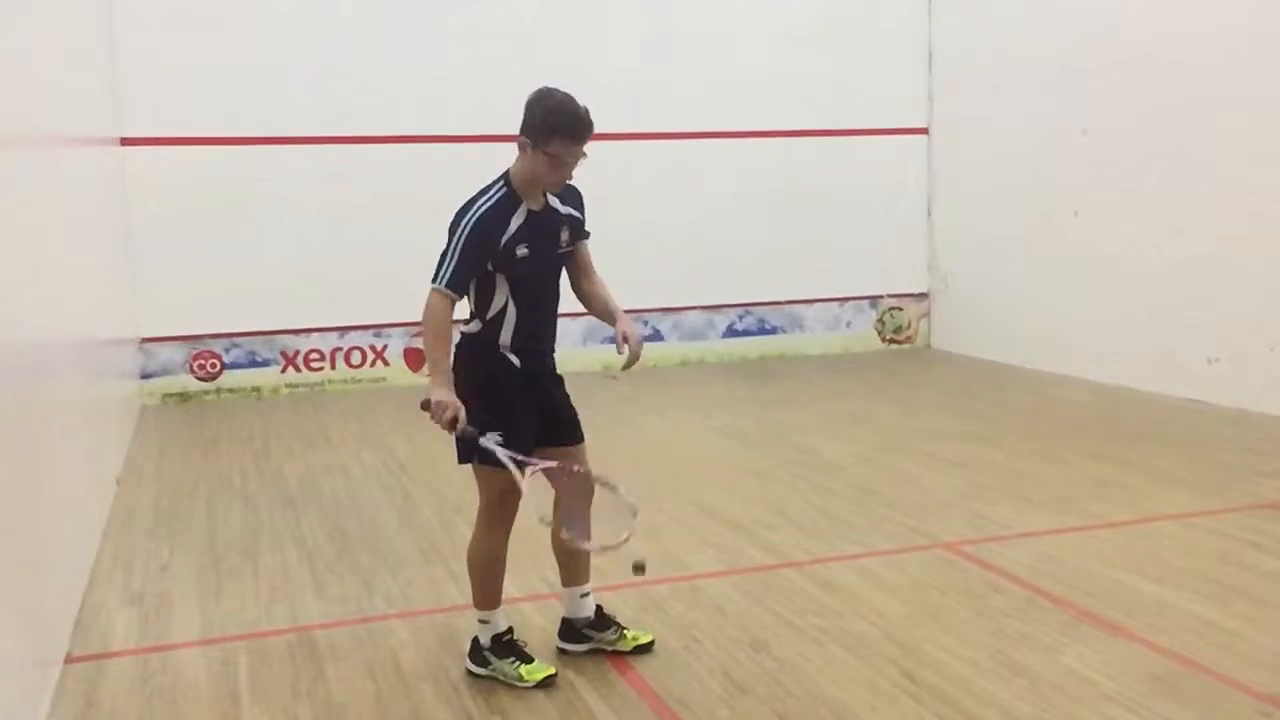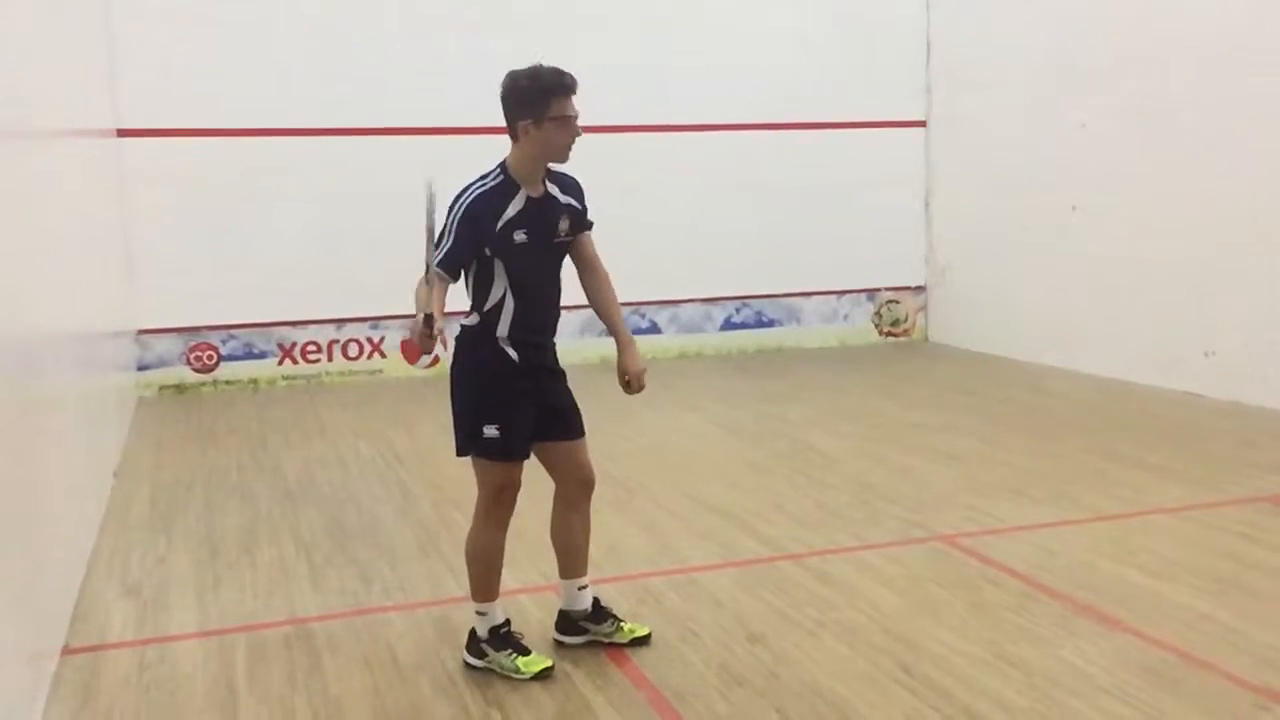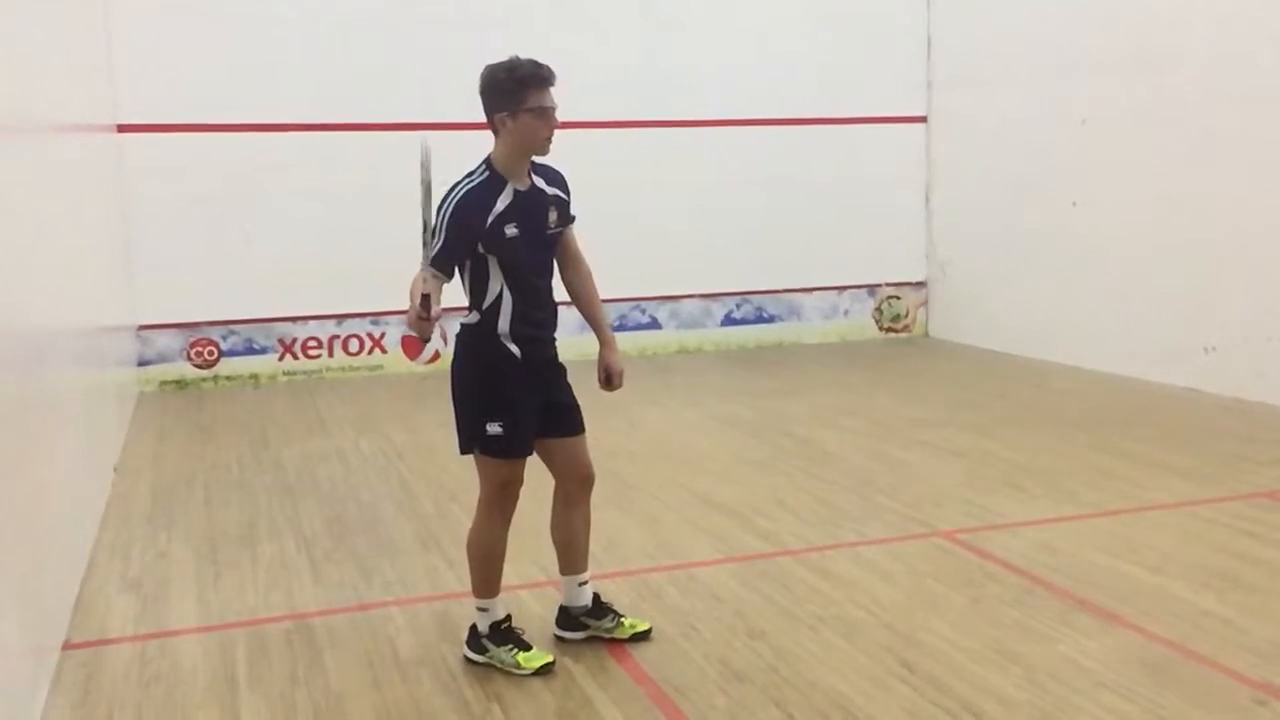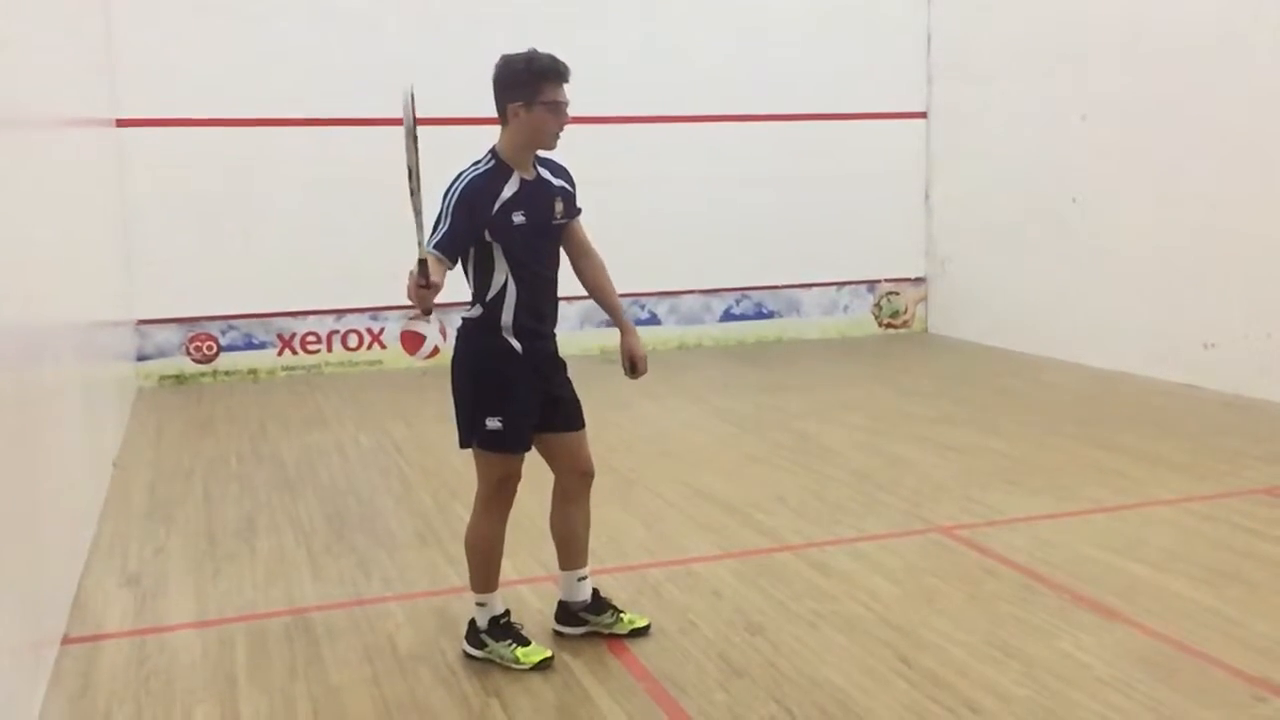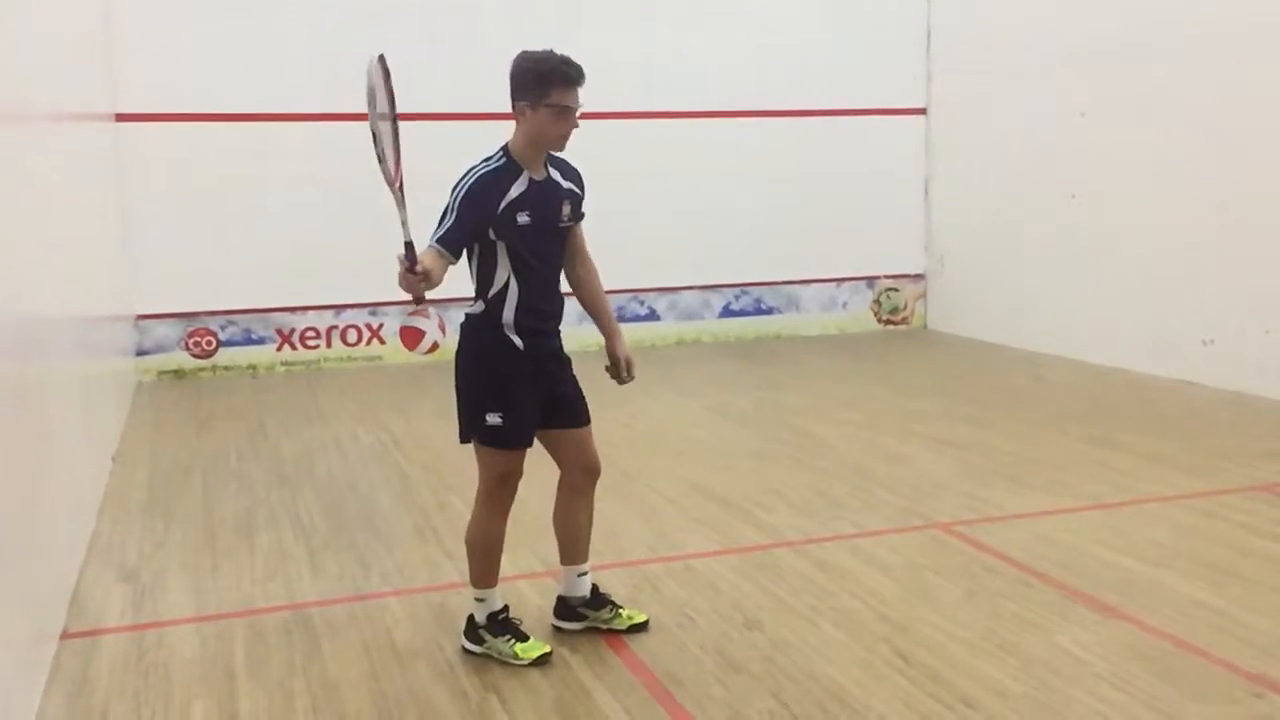
dt=1s
person 1, frame 1
left shoulder: (568, 203)
right shoulder: (481, 217)
left elbow: (583, 274)
right elbow: (439, 302)
left wrist: (618, 316)
right wrist: (441, 384)
left hip: (540, 370)
right hip: (490, 377)
right knee: (500, 504)
left ankle: (580, 618)
right ankle: (489, 642)
person 1, frame 2
left shoulder: (567, 192)
right shoulder: (479, 203)
left elbow: (591, 268)
right elbow: (437, 275)
left wrist: (625, 344)
right wrist: (429, 315)
left hip: (541, 362)
right hip: (489, 368)
left knee: (578, 479)
right knee: (499, 497)
left ankle: (580, 610)
right ankle: (488, 634)
person 1, frame 3
left shoulder: (552, 184)
right shoulder: (468, 199)
left elbow: (572, 263)
right elbow: (433, 272)
left wrist: (606, 340)
right wrist: (423, 305)
left hip: (542, 359)
right hip: (491, 366)
left knee: (577, 475)
right knee: (500, 495)
left ankle: (579, 606)
right ankle: (487, 630)
person 1, frame 4
left shoulder: (557, 179)
right shoulder: (474, 188)
left elbow: (582, 254)
right elbow: (437, 258)
left wrist: (624, 326)
right wrist: (426, 284)
left hip: (541, 353)
right hip: (492, 359)
left knee: (577, 471)
right knee: (498, 490)
left ankle: (578, 602)
right ankle: (486, 625)
person 1, frame 5
left shoulder: (568, 180)
right shoulder: (482, 184)
right elbow: (440, 253)
left wrist: (612, 335)
right wrist: (421, 274)
left hip: (547, 350)
right hip: (495, 355)
left knee: (582, 467)
right knee: (499, 485)
left ankle: (577, 599)
right ankle: (485, 620)
